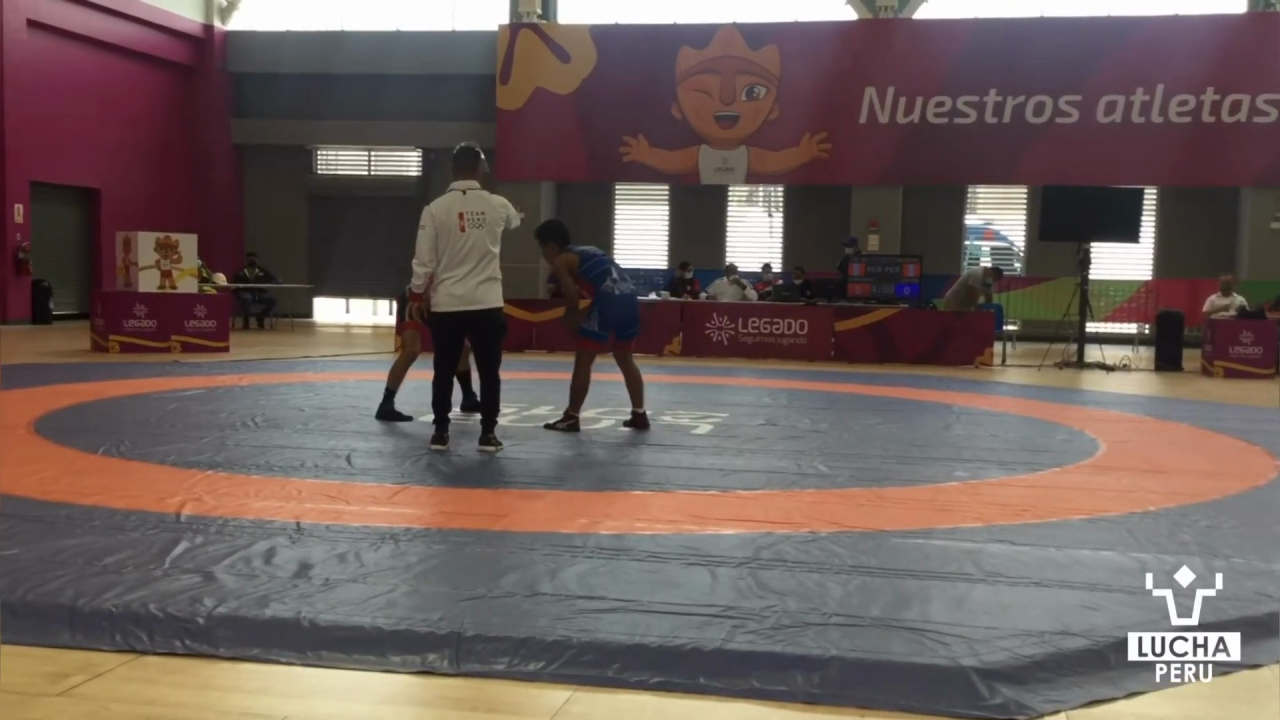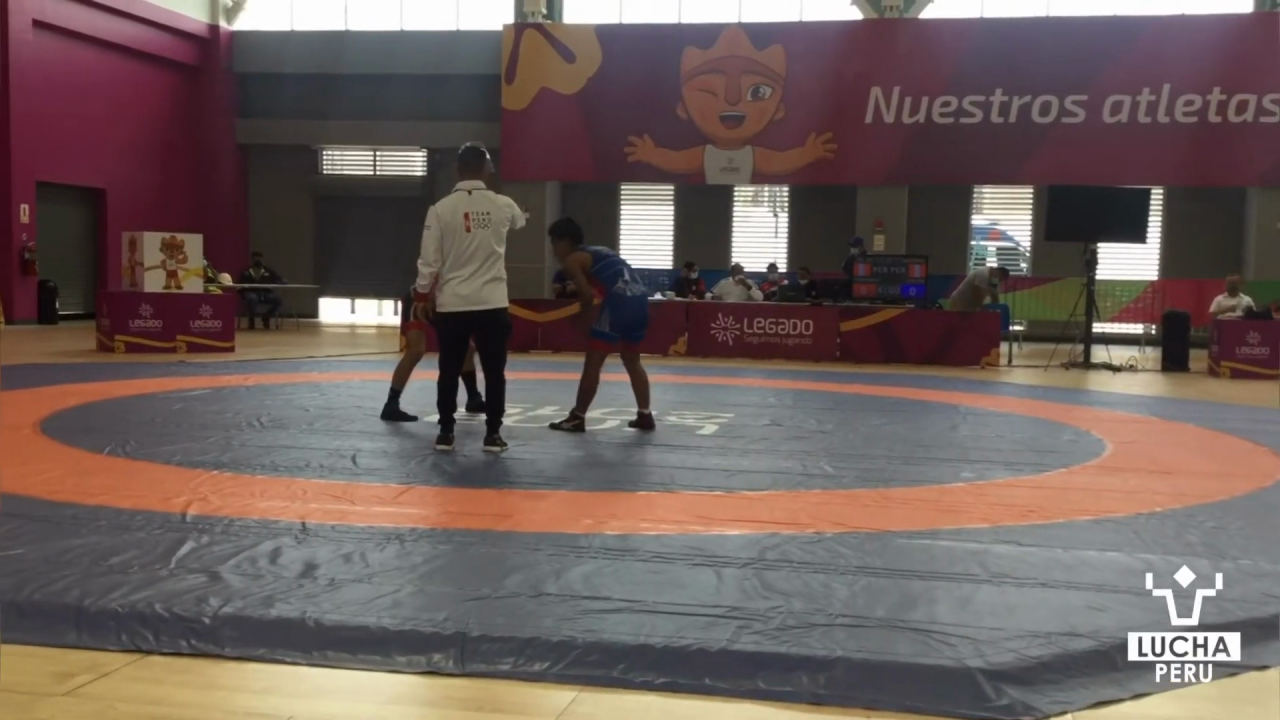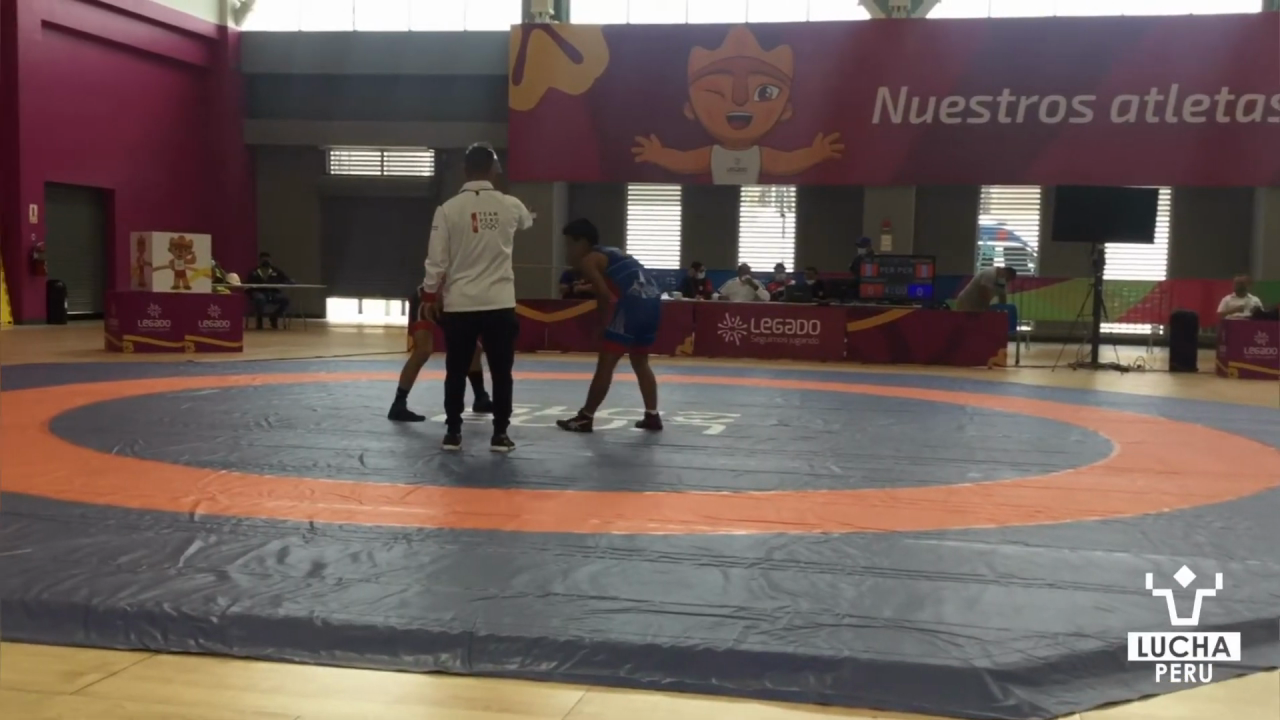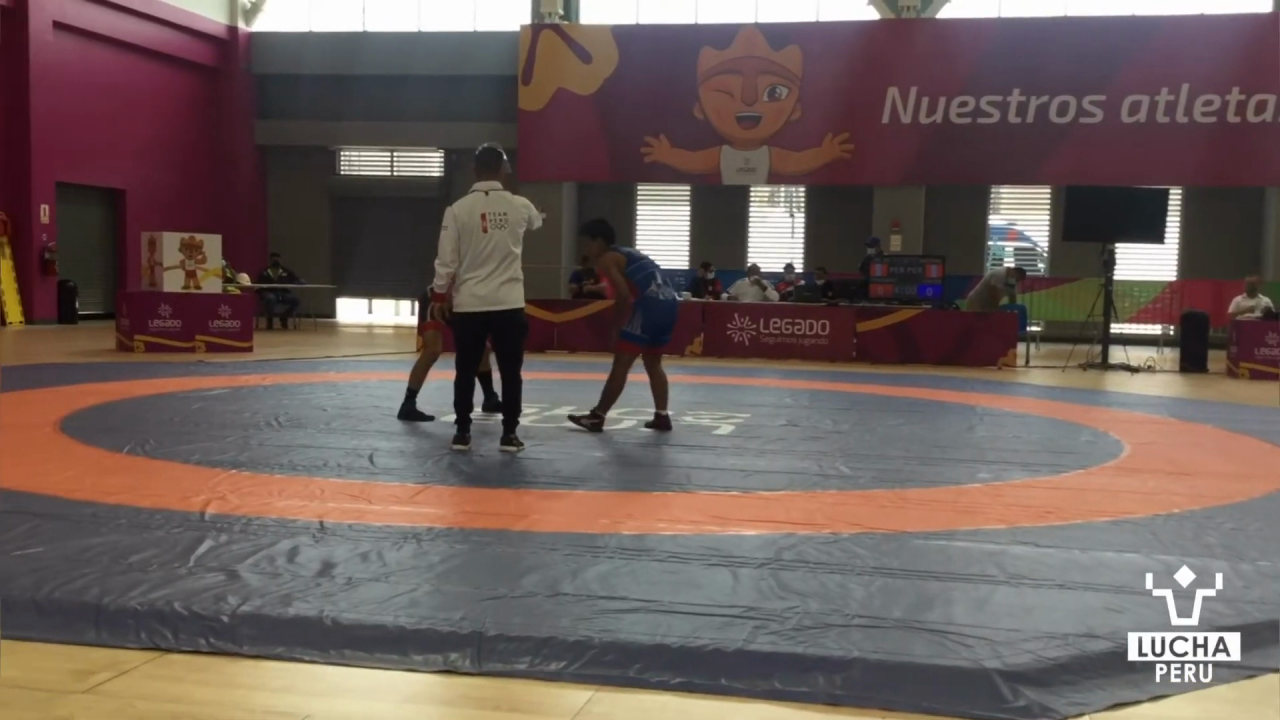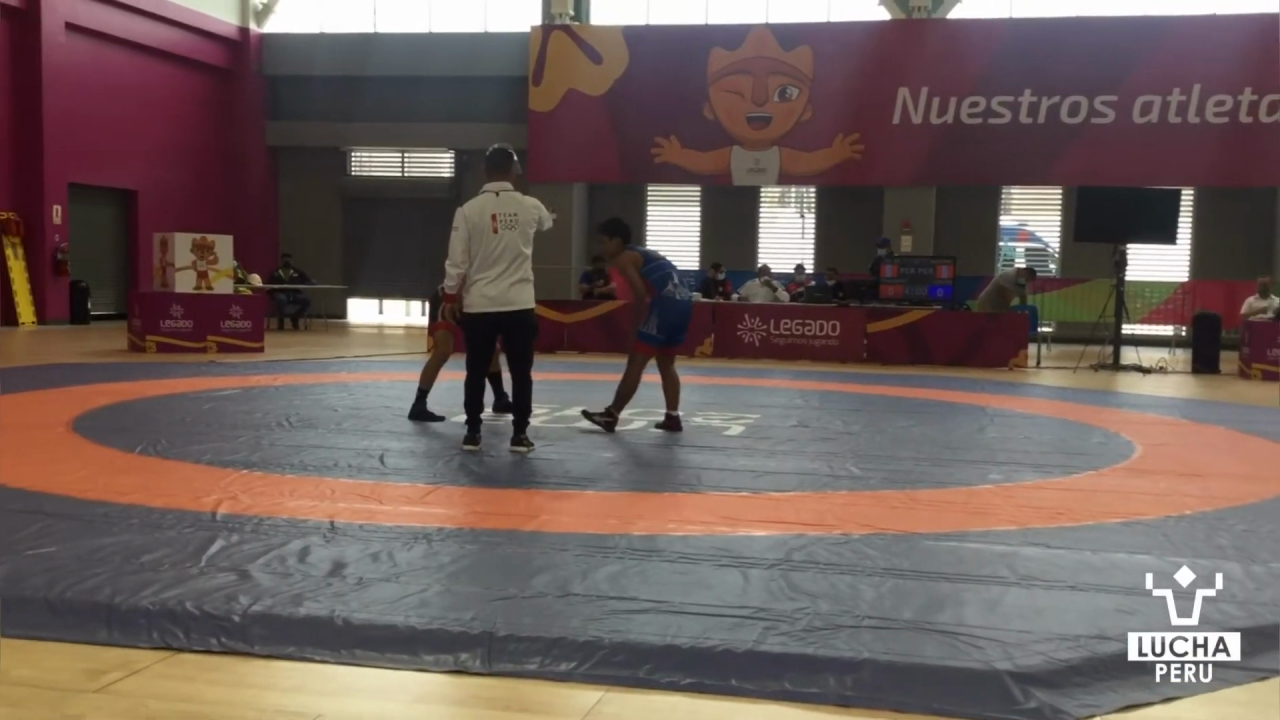
dt=0.1s
person 1, frame 1
left shoulder: (436, 208)
right shoulder: (498, 205)
left elbow: (424, 259)
right elbow: (515, 220)
left wrist: (417, 295)
left hip: (447, 304)
right hip: (487, 303)
left knee: (444, 371)
right knee: (489, 371)
left ankle: (441, 433)
right ankle: (488, 434)
person 1, frame 2
left shoulder: (441, 208)
right shoulder: (504, 205)
left elbow: (429, 259)
right elbow: (520, 220)
left wrist: (421, 296)
left hip: (452, 304)
right hip: (492, 303)
left knee: (449, 371)
right knee: (494, 372)
left ankle: (446, 433)
right ankle: (493, 435)
person 1, frame 3
left shoulder: (448, 209)
right shoulder: (511, 206)
left elbow: (436, 259)
right elbow: (527, 221)
left wrist: (430, 296)
left hip: (459, 304)
right hip: (499, 303)
left knee: (456, 371)
right knee: (501, 371)
left ankle: (453, 433)
right ankle: (500, 435)
person 1, frame 4
left shoulder: (458, 209)
right shoulder: (521, 206)
left elbow: (446, 260)
right elbow: (536, 221)
left wrist: (439, 296)
left hip: (468, 304)
right hip: (509, 303)
left knee: (466, 371)
right knee: (511, 372)
left ankle: (463, 433)
right ankle: (510, 434)
person 1, frame 5
left shoulder: (469, 210)
right shoulder: (531, 207)
left elbow: (457, 260)
right elbow: (547, 222)
left wrist: (450, 297)
left hip: (479, 305)
right hip: (519, 304)
left knee: (476, 372)
right knee: (521, 372)
left ankle: (473, 433)
right ankle: (520, 435)
person 2, frame 1
left shoulder: (560, 261)
right shoulder: (588, 252)
left elbow: (573, 297)
left wrist: (571, 317)
left hip: (608, 300)
right hip: (629, 298)
left knee: (583, 360)
right knee: (625, 359)
left ankle: (571, 418)
right ankle: (639, 415)
person 2, frame 2
left shoulder: (572, 259)
right shoulder: (599, 251)
left elbow: (587, 294)
left wrist: (586, 317)
left hip: (620, 301)
right hip: (639, 299)
left knee: (593, 361)
right knee: (632, 361)
left ankle: (577, 418)
right ankle: (645, 415)
person 2, frame 3
left shoulder: (588, 259)
right shoulder: (613, 253)
left elbow: (604, 294)
left wrist: (605, 318)
left hip: (633, 303)
right hip: (653, 301)
left knee: (606, 362)
right knee: (640, 362)
left ankle: (585, 418)
right ankle: (652, 416)
person 2, frame 4
left shoulder: (606, 259)
right shoulder: (628, 254)
left elbow: (624, 294)
left wrist: (622, 321)
left hip: (650, 304)
right hip: (669, 303)
left knee: (622, 362)
right knee: (653, 363)
left ankle: (597, 416)
right ankle: (662, 417)
person 2, frame 5
left shoulder: (624, 258)
right shoulder: (645, 254)
left elbow: (640, 293)
left wrist: (640, 320)
left hip: (666, 305)
right hip: (684, 304)
left knee: (636, 362)
right knee: (666, 363)
left ankle: (611, 415)
right ankle: (673, 417)
person 3, frame 1
left shoulder: (750, 155)
right shoulder: (698, 154)
left elbow: (777, 162)
right elbow: (670, 161)
left wrist: (803, 154)
right wrist: (647, 155)
person 3, frame 2
left shoulder: (755, 156)
right shoulder: (703, 155)
left elbow: (781, 162)
right elbow: (675, 161)
left wrist: (808, 154)
right wrist: (651, 155)
person 3, frame 3
left shoulder: (762, 156)
right shoulder: (710, 155)
left elbow: (788, 162)
right elbow: (682, 162)
left wrist: (815, 154)
right wrist: (658, 155)
person 3, frame 4
left shoulder: (771, 156)
right shoulder: (719, 155)
left elbow: (798, 163)
right elbow: (692, 162)
left wrist: (825, 155)
right wrist: (668, 156)
person 3, frame 5
left shoulder: (782, 156)
right shoulder: (729, 155)
left elbow: (808, 163)
right elbow: (702, 162)
left wrist: (835, 155)
right wrist: (678, 156)
